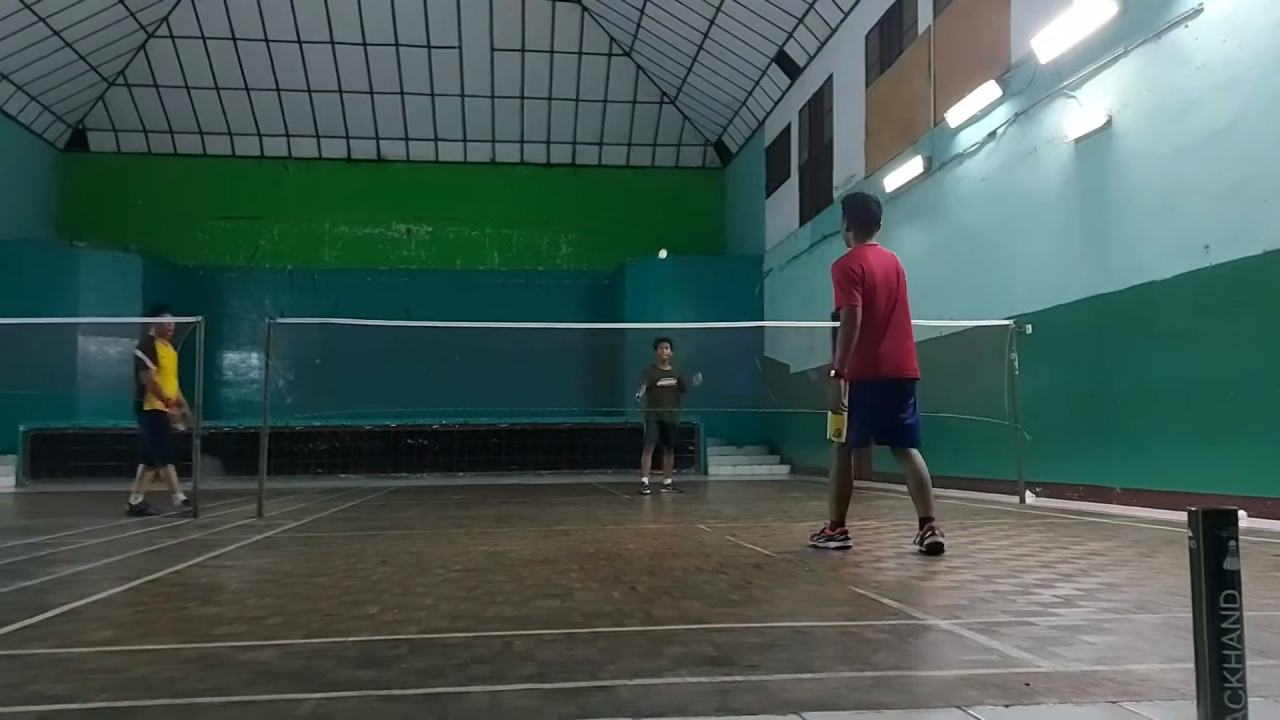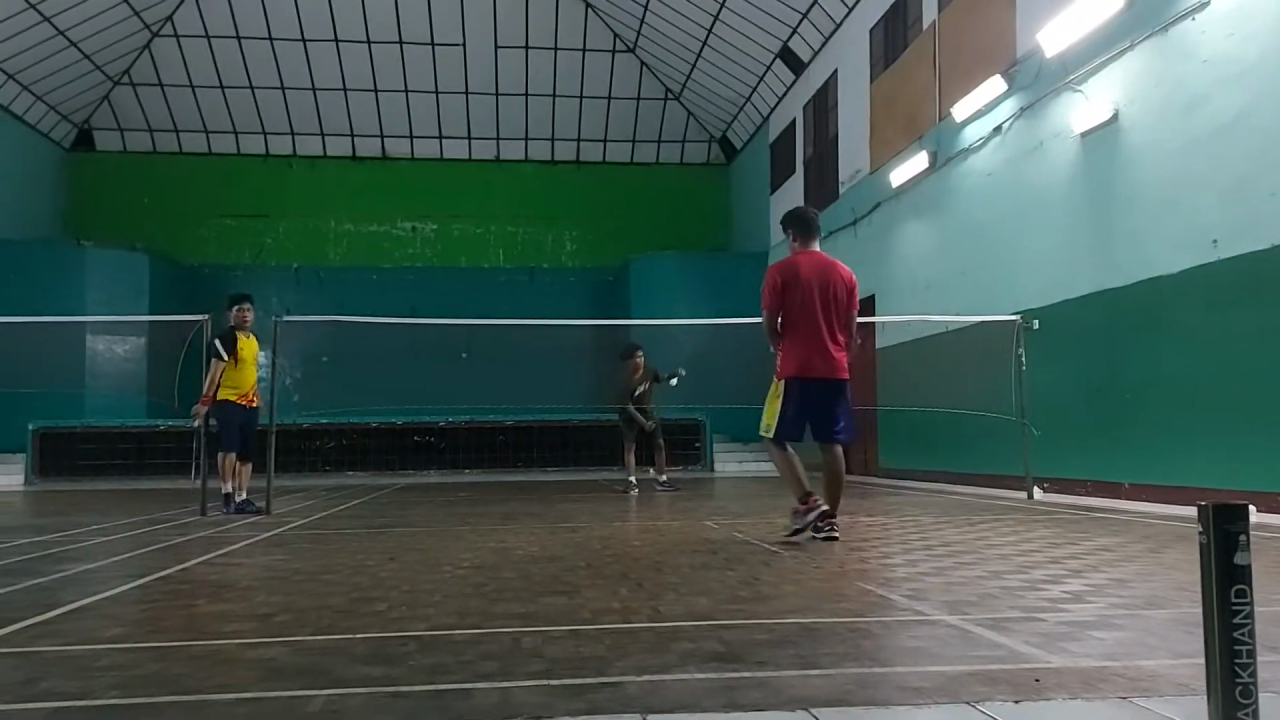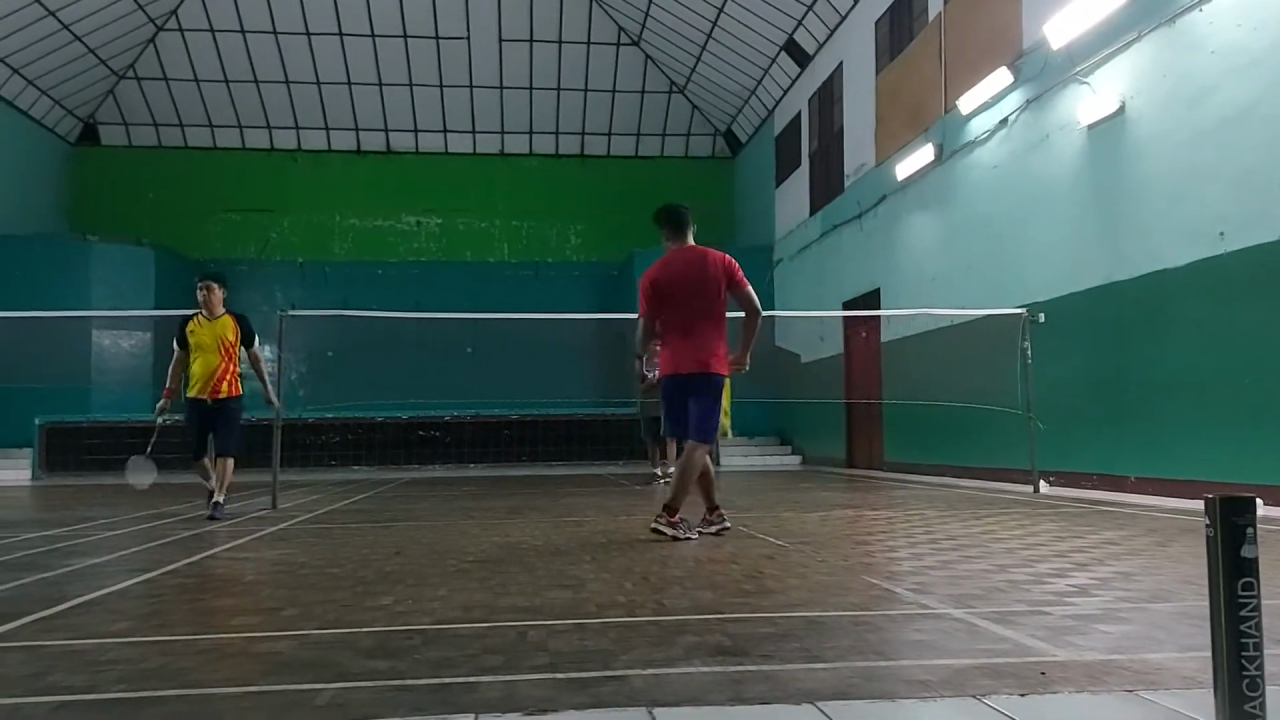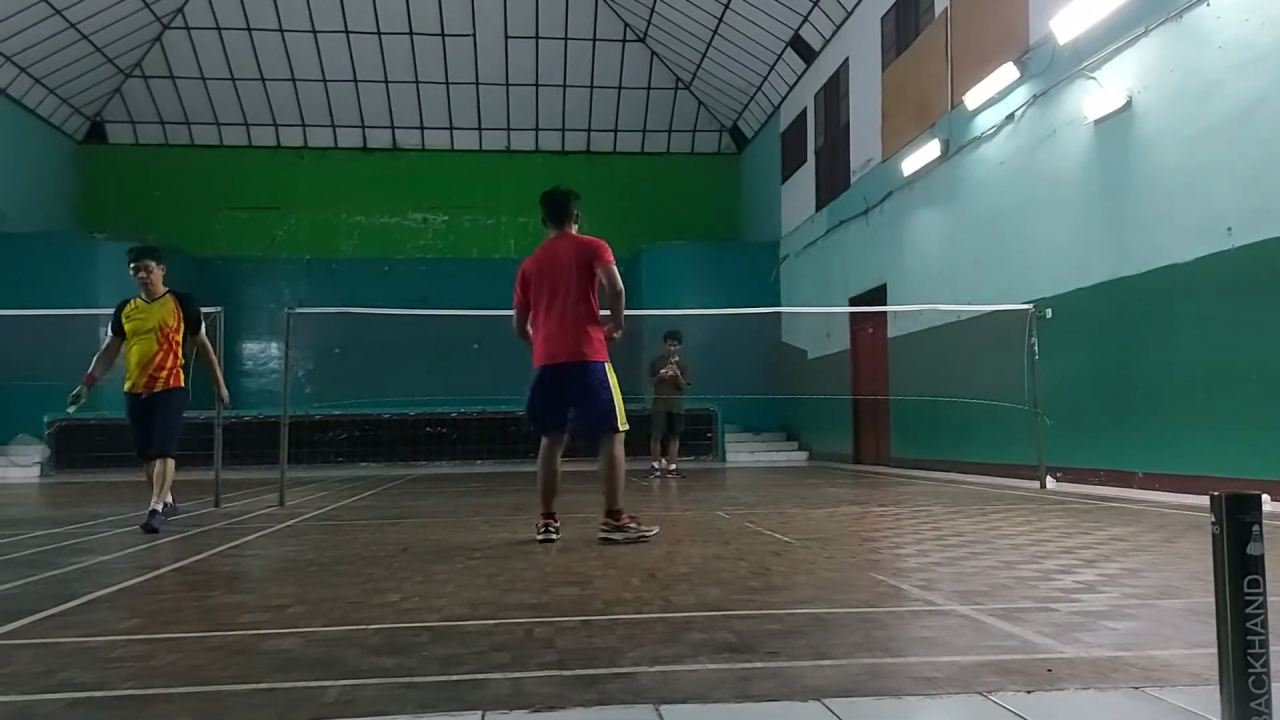
dt=1s
person 1, frame 1
left shoulder: (847, 264)
right shoulder: (893, 261)
left elbow: (852, 322)
left wrist: (838, 373)
left hip: (865, 373)
right hip: (903, 370)
left knee: (847, 448)
right knee: (907, 449)
left ankle: (836, 528)
right ankle: (929, 526)
person 1, frame 2
left shoulder: (780, 271)
right shoulder: (844, 274)
left elbow: (770, 325)
right elbow: (851, 332)
left hip: (796, 371)
right hip: (835, 372)
left knee: (776, 441)
right knee: (832, 445)
left ankle: (809, 502)
right ankle: (828, 520)
person 1, frame 3
left shoulder: (653, 274)
right shoulder: (721, 262)
left elbow: (646, 330)
right elbow: (754, 310)
left wrist: (640, 357)
right wrist: (743, 353)
left hip: (673, 369)
right hip: (710, 366)
left knee: (692, 440)
right knee: (699, 443)
left ankle: (713, 513)
right ankle: (669, 514)
person 1, frame 4
left shoulder: (530, 264)
right shoulder: (593, 247)
left elbow: (520, 324)
right elbow: (615, 287)
right wrist: (616, 325)
left hip: (547, 361)
right hip: (586, 356)
left knee: (551, 440)
right knee: (611, 434)
left ankle: (547, 520)
right ankle: (615, 518)
person 2, frame 1
left shoulder: (170, 347)
right shoulder: (146, 347)
right elbow: (150, 381)
left wrist: (183, 406)
right wrist: (170, 405)
left hip: (166, 410)
right hip: (152, 409)
left knee: (151, 458)
right knee: (163, 456)
left ankle: (135, 502)
right ankle: (180, 500)
person 2, frame 2
left shoulder: (253, 339)
right shoulder: (226, 338)
right elbow: (215, 371)
left wrist: (259, 398)
right wrist: (205, 401)
left hip: (249, 404)
right hip: (228, 401)
left knee: (247, 454)
right knee: (229, 447)
left ankle: (241, 499)
right ankle: (227, 492)
person 2, frame 3
left shoulder: (238, 322)
right shoulder: (188, 324)
left elbow: (255, 356)
right elbow: (179, 361)
left wrist: (267, 388)
right wrist: (167, 395)
left hip: (228, 396)
right hip: (196, 397)
left knee: (225, 450)
right knee: (198, 453)
left ankle: (218, 501)
right ankle: (214, 488)
person 2, frame 4
left shoulder: (183, 304)
right shoulder: (125, 309)
left elbow: (203, 344)
right elbow: (109, 350)
left wrist: (220, 382)
right wrist: (86, 384)
left hip: (170, 389)
right hip: (135, 391)
left knee: (164, 450)
right knee: (147, 455)
left ankle: (155, 510)
right ankle: (166, 502)
